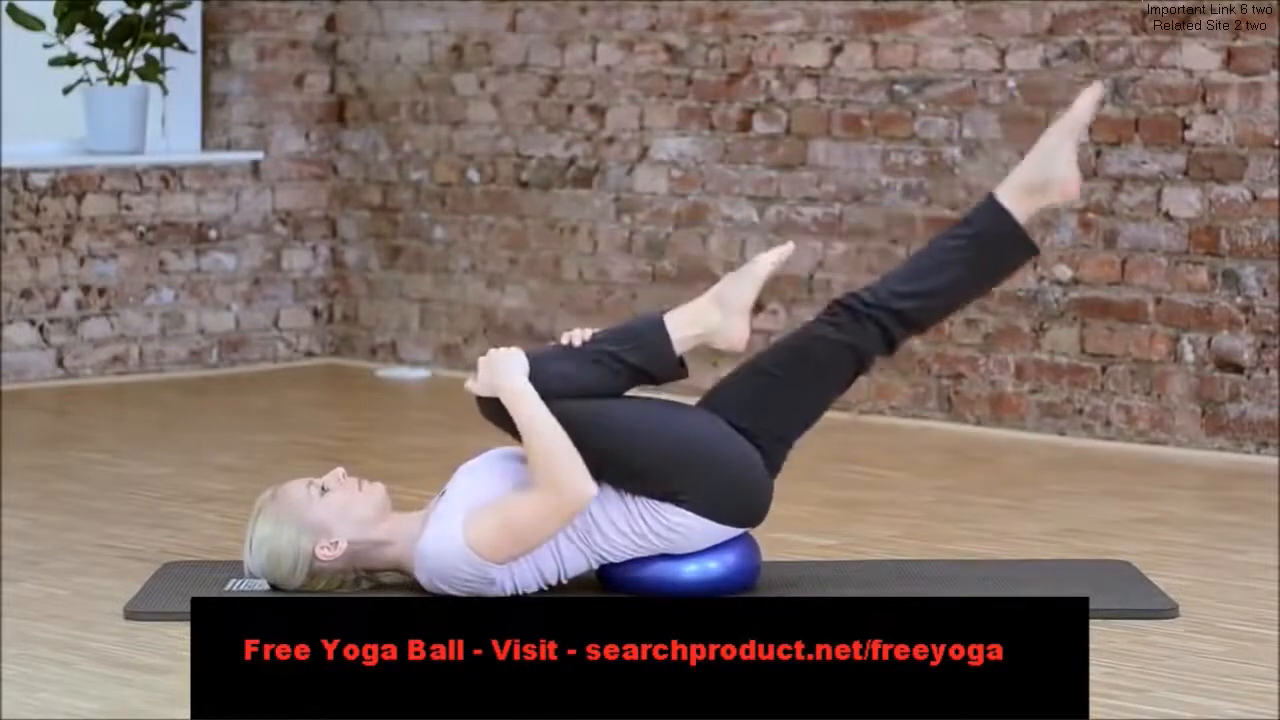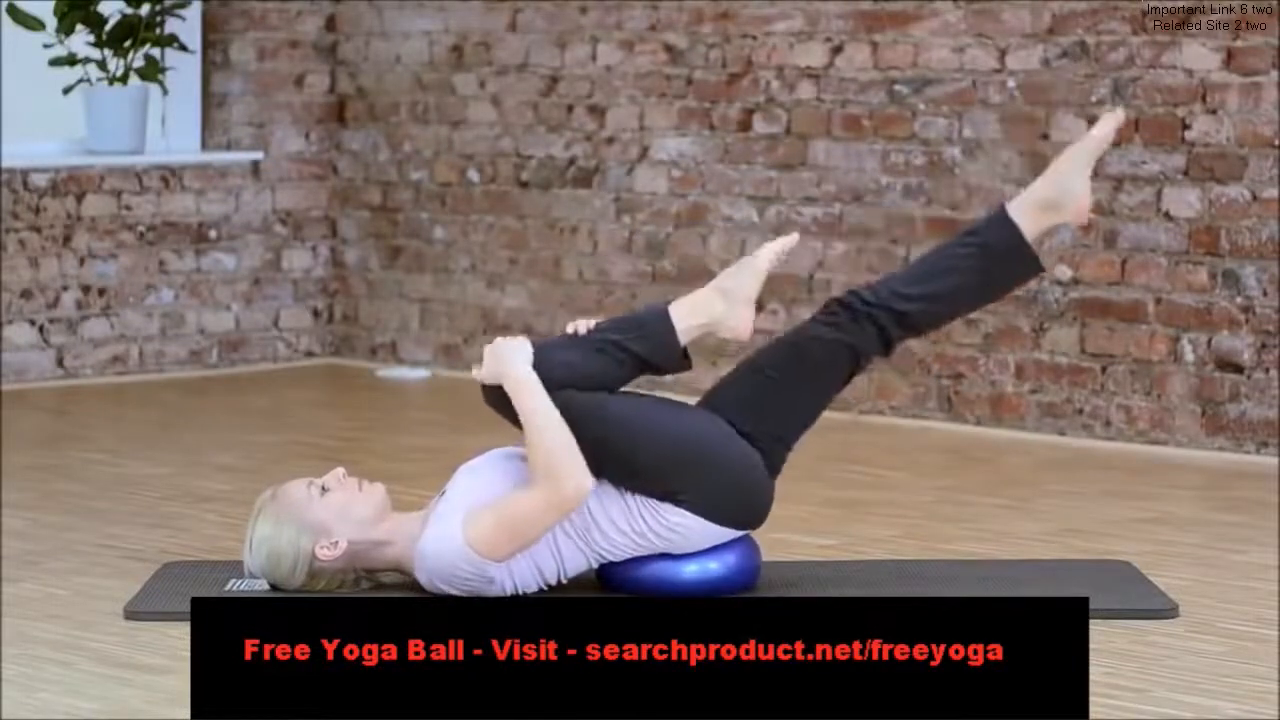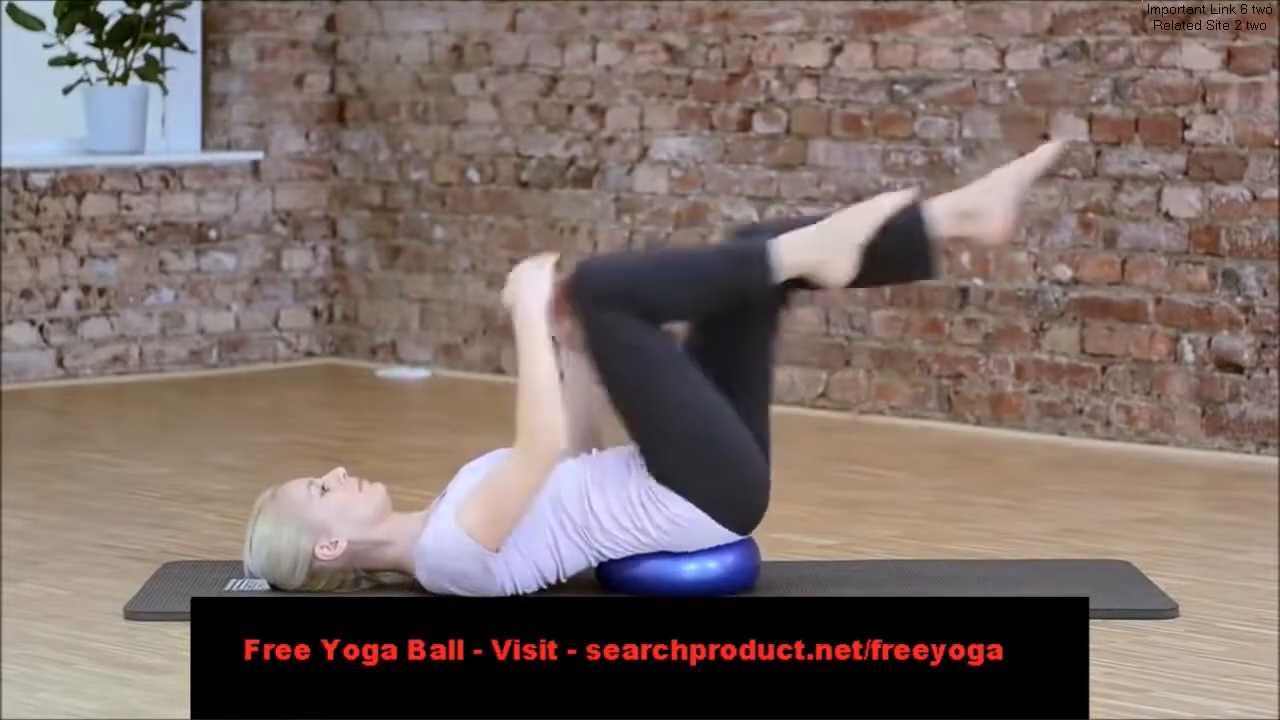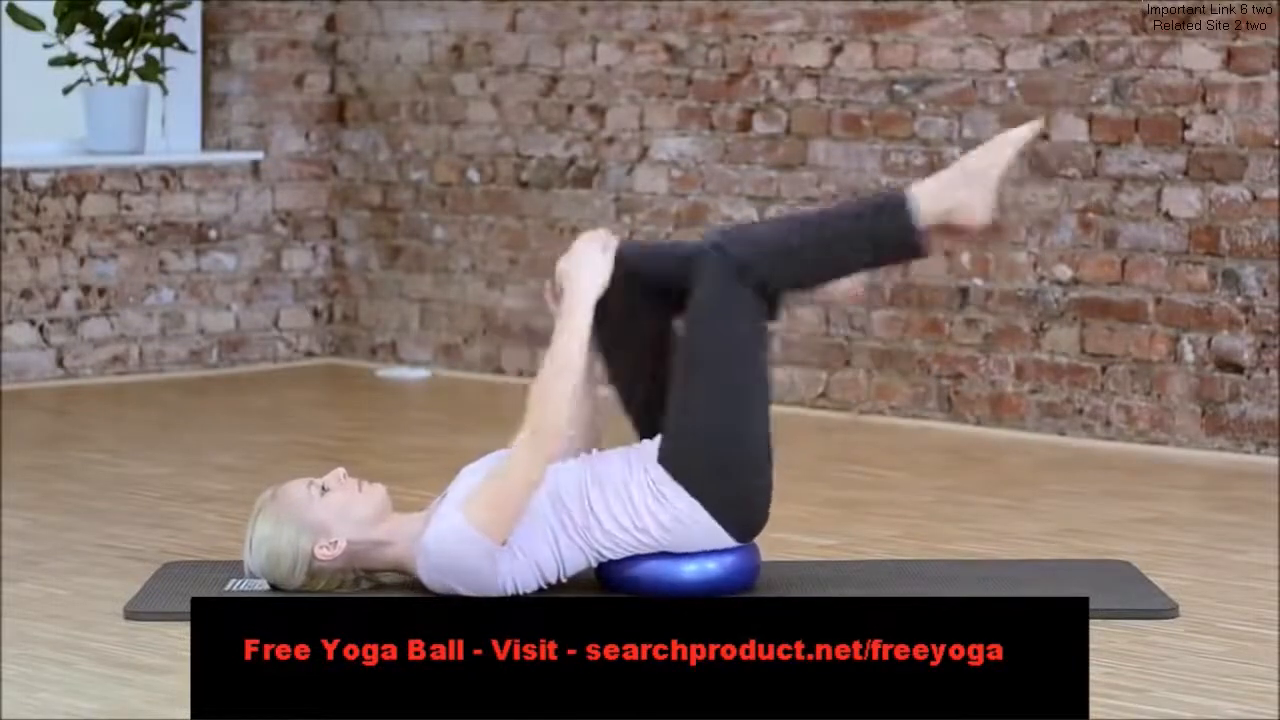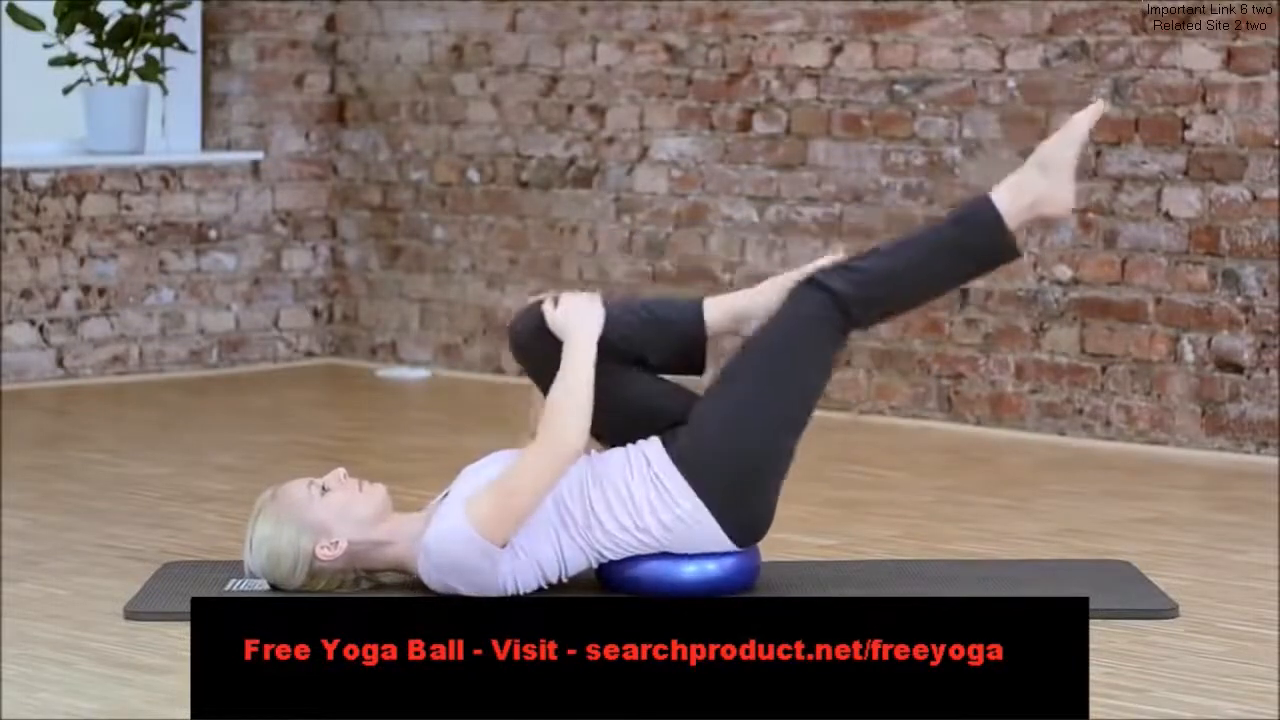
dt=0.3s
person 1, frame 1
left shoulder: (446, 523)
right shoulder: (448, 554)
right elbow: (572, 493)
left wrist: (572, 376)
right wrist: (520, 388)
left hip: (709, 468)
right hip: (712, 489)
right knee: (506, 387)
left ankle: (1025, 191)
right ankle: (698, 321)
person 1, frame 2
left shoulder: (447, 522)
right shoulder: (448, 557)
right elbow: (569, 491)
left wrist: (573, 361)
right wrist: (526, 375)
left hip: (705, 477)
right hip: (713, 493)
right knee: (509, 380)
left ankle: (1035, 211)
right ankle: (705, 312)
person 1, frame 3
left shoulder: (443, 523)
right shoulder: (449, 553)
left elbow: (570, 445)
right elbow: (541, 450)
left wrist: (576, 341)
right wrist: (531, 317)
left hip: (697, 482)
right hip: (711, 494)
left knee: (760, 260)
right knee: (598, 284)
left ankle: (954, 216)
right ankle: (809, 242)
person 1, frame 4
left shoulder: (441, 525)
right shoulder: (451, 550)
left elbow: (567, 448)
right elbow: (545, 434)
left wrist: (591, 295)
right wrist: (586, 294)
left hip: (668, 476)
right hip: (706, 499)
left knee: (628, 270)
right knee: (732, 263)
right ankle: (936, 205)
person 1, frame 5
left shoulder: (448, 522)
right shoulder: (452, 550)
left elbow: (543, 462)
right elbow: (559, 451)
left wrist: (569, 336)
right wrist: (585, 337)
left hip: (673, 469)
right hip: (710, 497)
left knee: (540, 331)
right knee: (829, 297)
left ankle: (747, 313)
right ankle: (1016, 202)
